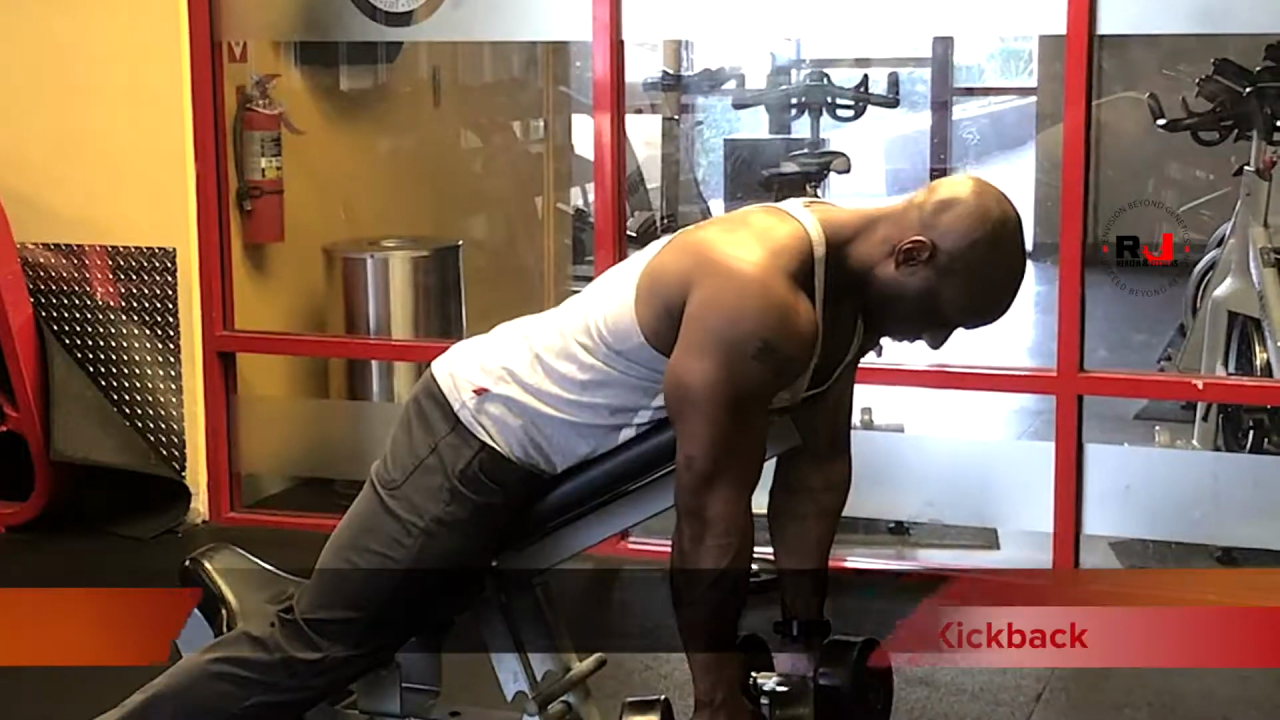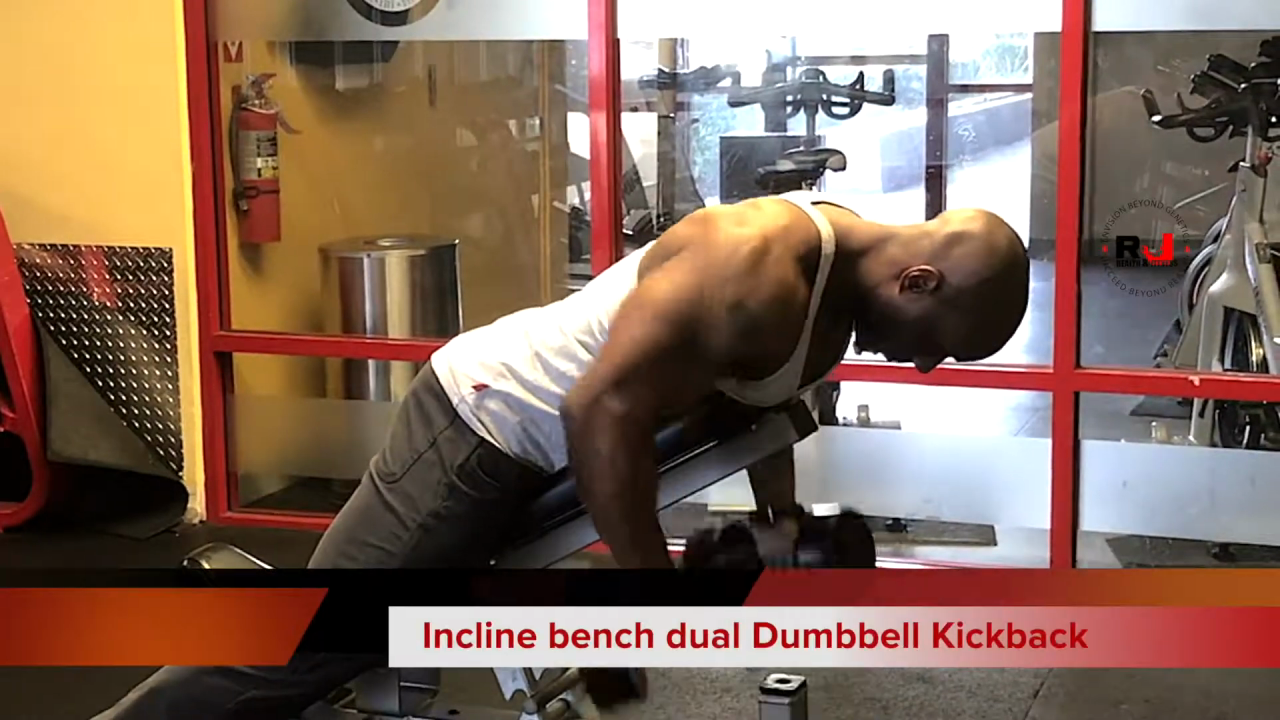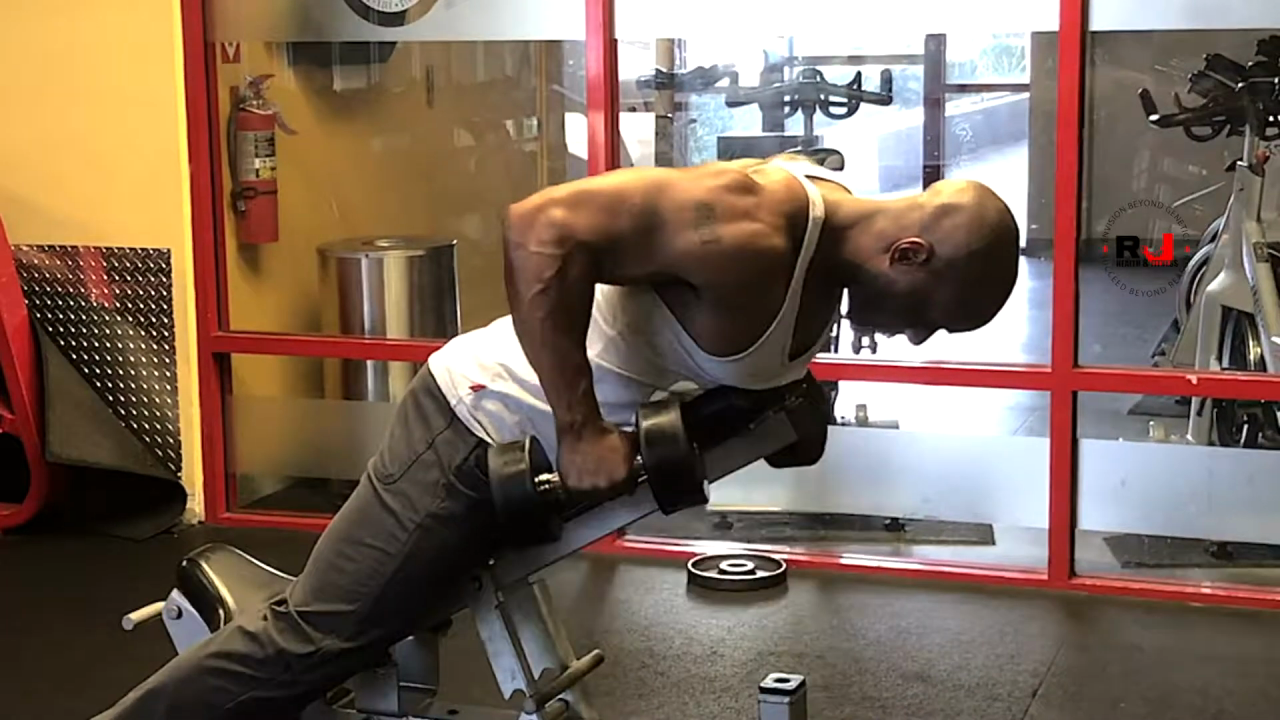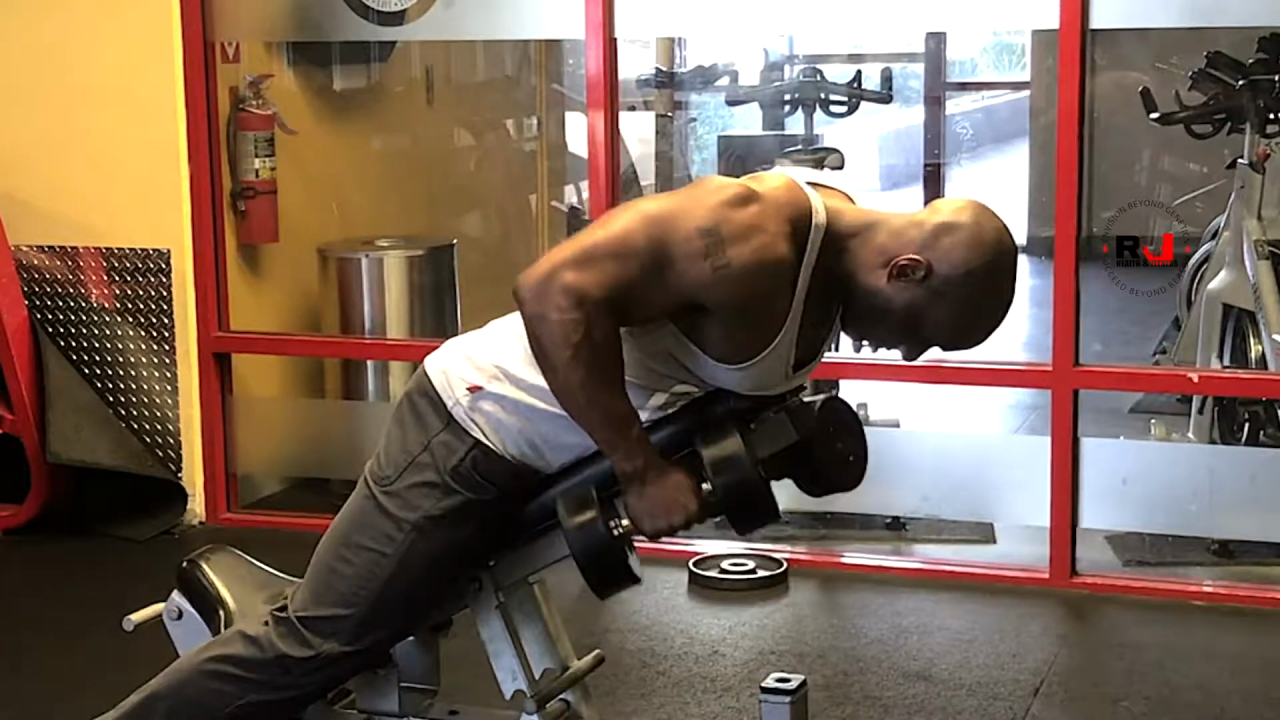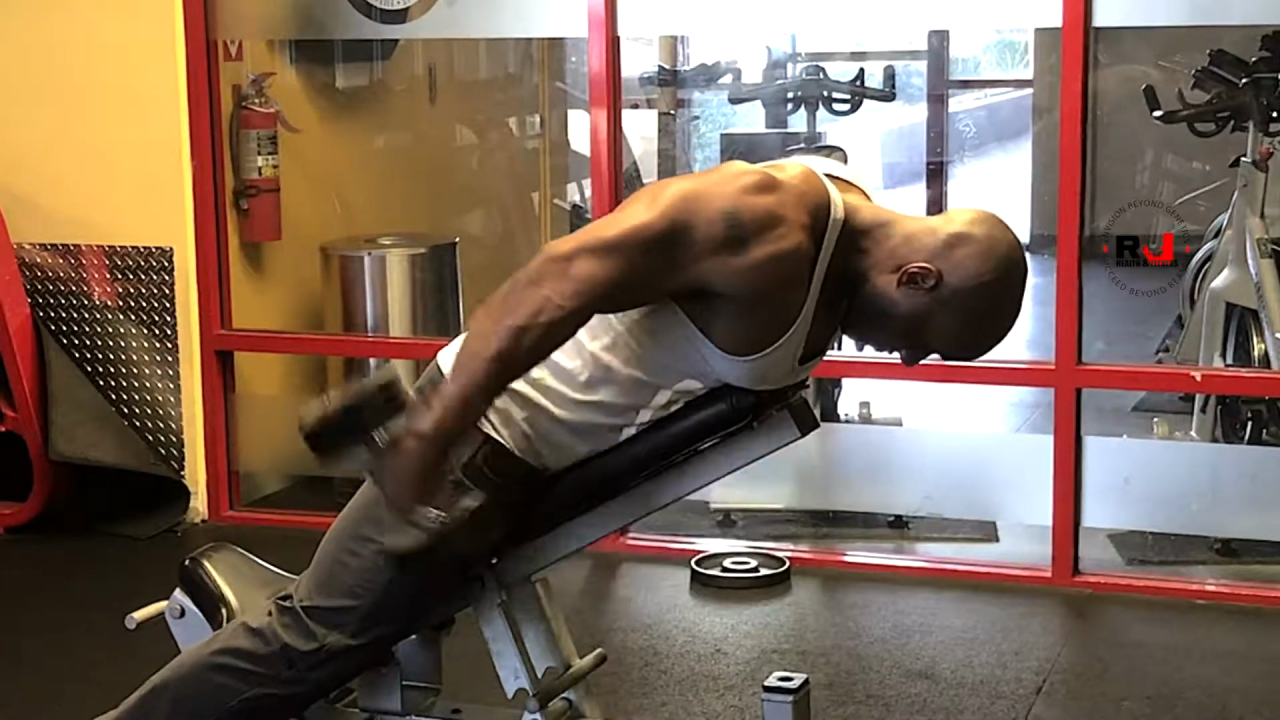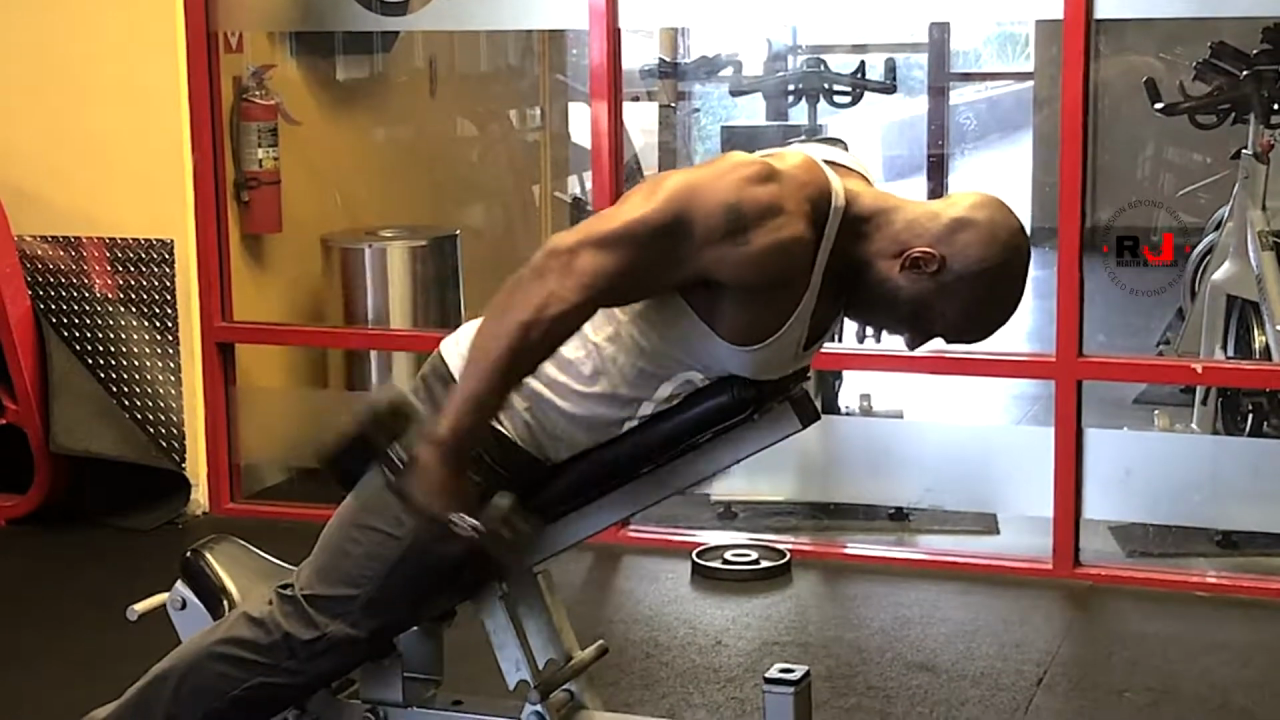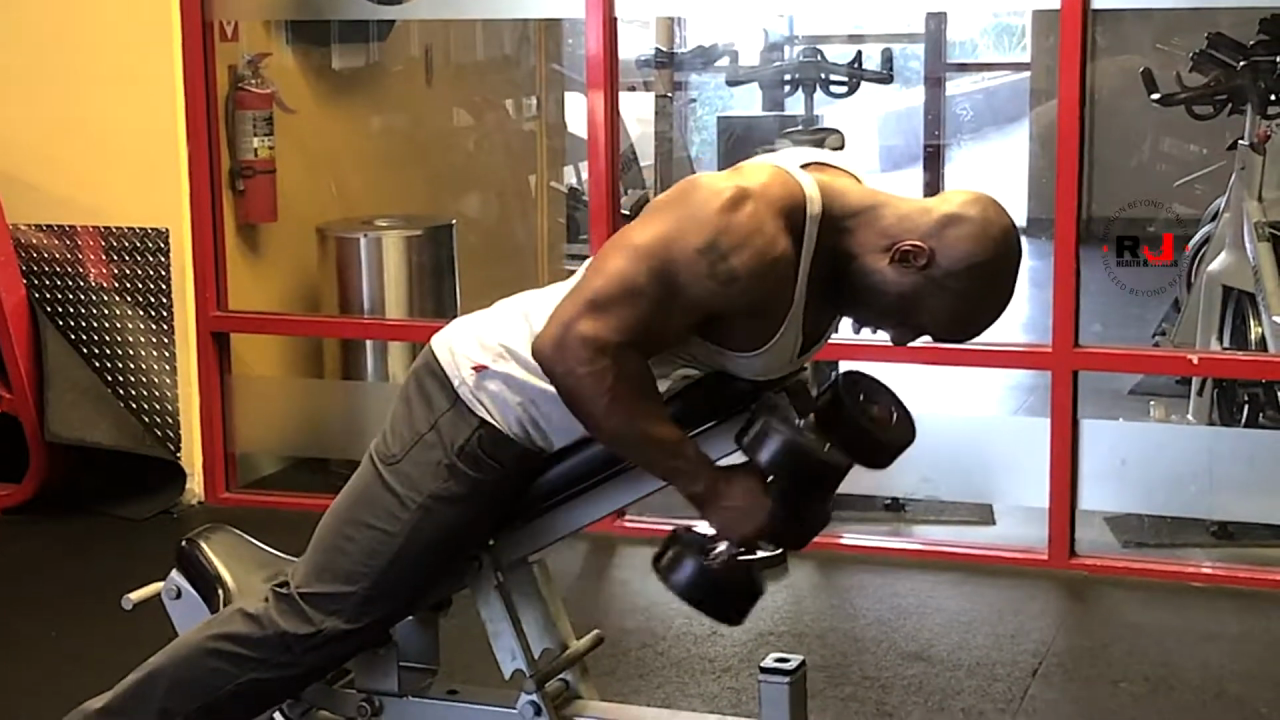
dt=0.5s
person 1, frame 1
left shoulder: (849, 284)
right shoulder: (759, 296)
left elbow: (815, 461)
right elbow: (711, 512)
left wrist: (802, 635)
left hip: (542, 443)
right hip: (486, 427)
right knee: (320, 640)
person 1, frame 2
left shoulder: (845, 276)
right shoulder: (760, 269)
left elbow: (762, 394)
right elbow: (601, 411)
left wrist: (780, 520)
left hip: (534, 444)
right hip: (486, 422)
right knee: (317, 639)
person 1, frame 3
left shoulder: (835, 235)
right shoulder: (748, 226)
right elbow: (542, 227)
right wrist: (580, 426)
left hip: (532, 436)
right hip: (488, 421)
right knee: (312, 636)
person 1, frame 4
left shoulder: (836, 244)
right shoulder: (754, 237)
right elbow: (556, 289)
right wrist: (642, 471)
left hip: (538, 450)
right hip: (481, 426)
left knee: (369, 622)
right knee: (314, 639)
person 1, frame 5
left shoulder: (848, 236)
right shoulder: (773, 224)
right elbow: (563, 276)
right wrist: (433, 440)
left hip: (557, 445)
right hip: (494, 427)
left knee: (379, 613)
right knee: (317, 635)
person 1, frame 6
left shoulder: (849, 232)
right shoulder: (773, 217)
right elbow: (570, 269)
right wrist: (448, 445)
left hip: (558, 437)
right hip: (495, 420)
left knee: (375, 609)
right knee: (321, 626)
person 1, frame 7
left shoulder: (844, 217)
right shoulder: (751, 227)
right elbow: (575, 346)
right wrist: (712, 488)
left hip: (533, 425)
right hip: (488, 404)
right knee: (313, 616)
